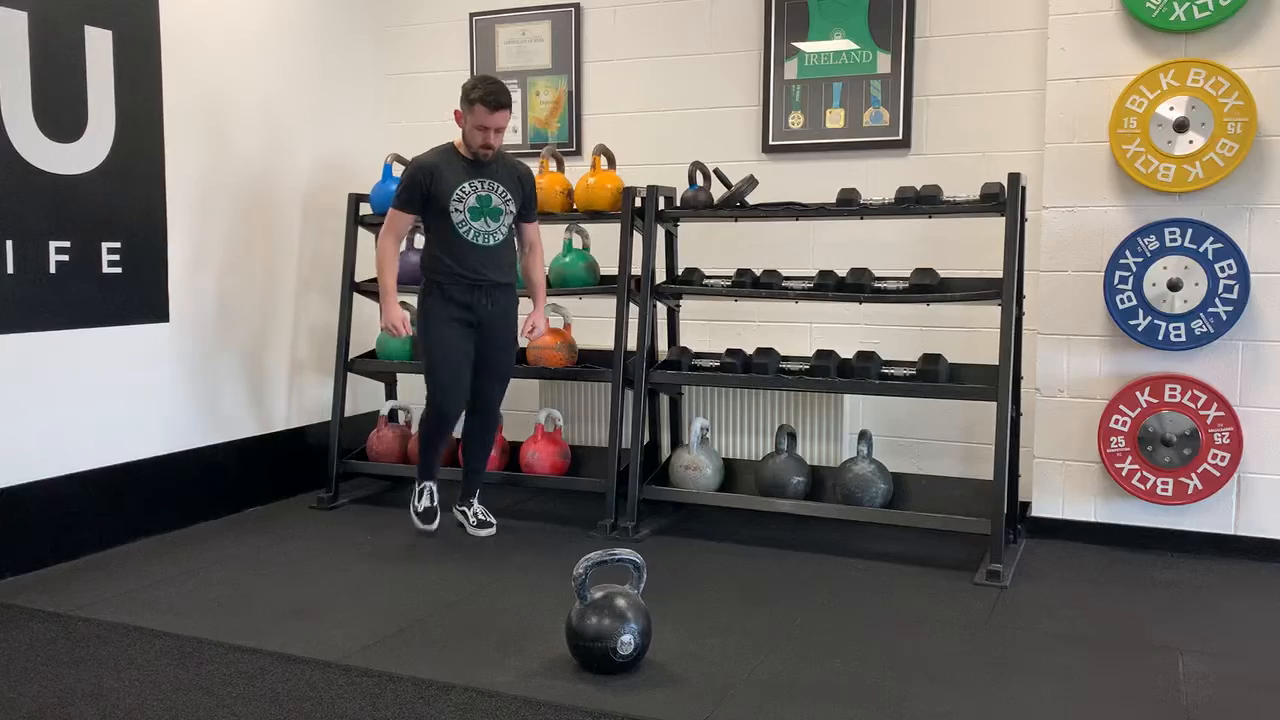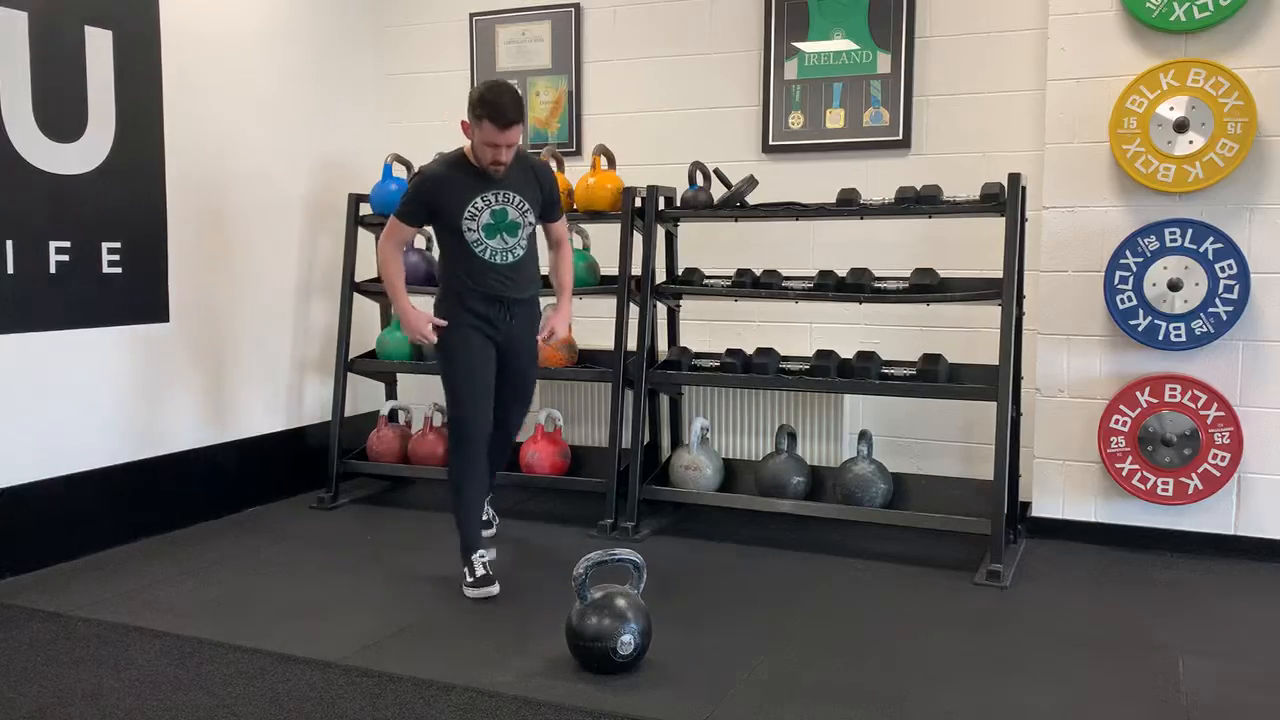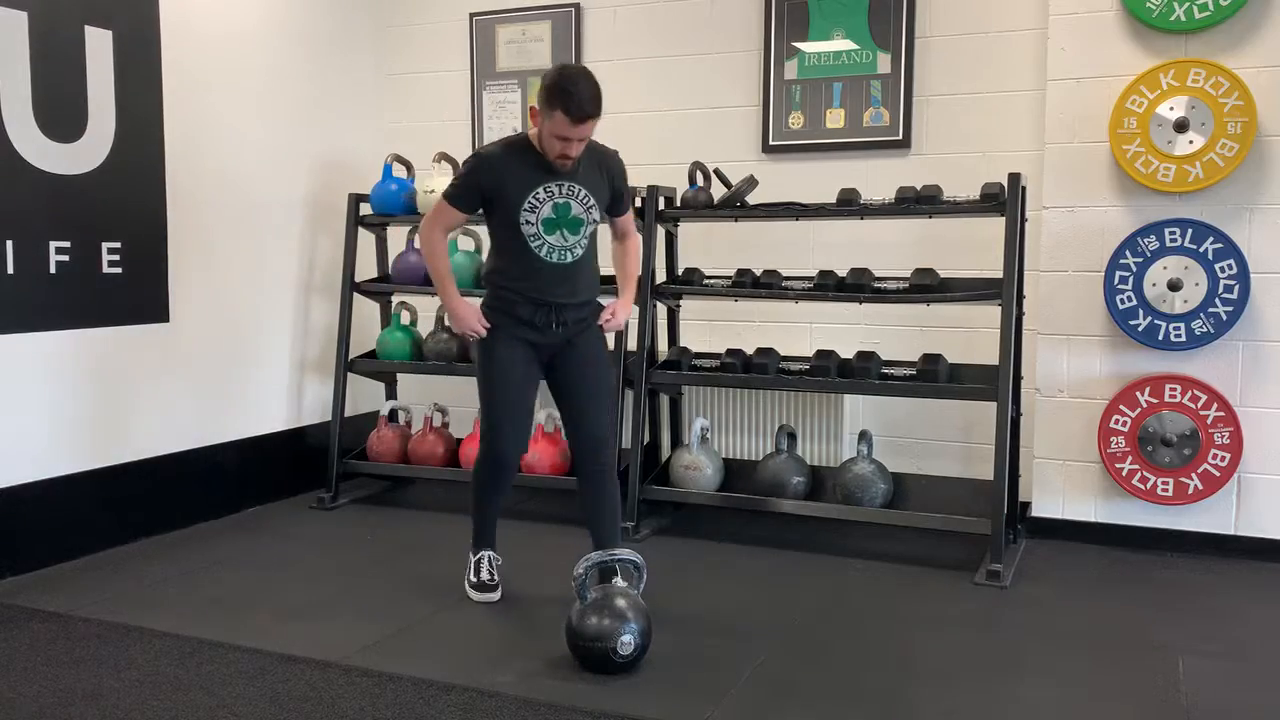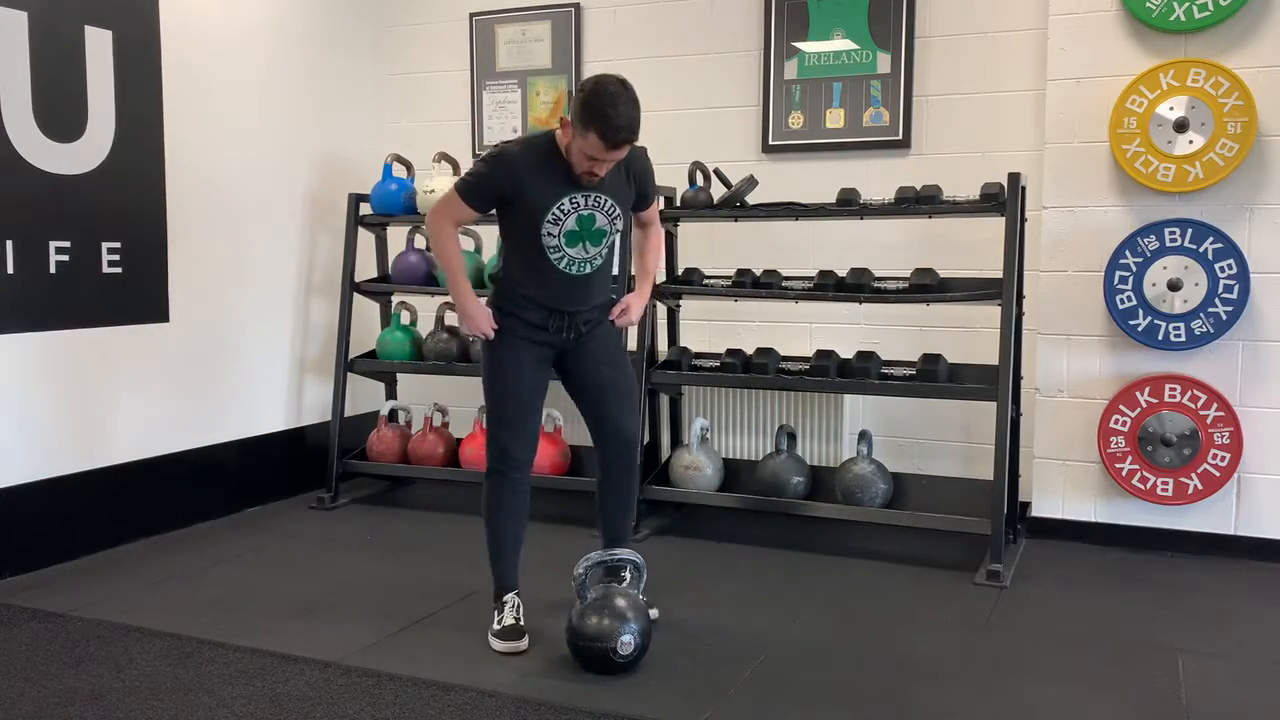
dt=0.5s
person 1, frame 1
left shoulder: (518, 174)
right shoulder: (429, 169)
left elbow: (531, 245)
right elbow: (390, 236)
left wrist: (539, 304)
right wrist: (390, 302)
left hip: (499, 307)
right hip: (445, 305)
left knee: (486, 408)
right knee: (445, 403)
left ankle: (469, 498)
right ankle: (425, 482)
person 1, frame 2
left shoulder: (537, 174)
right shoulder: (436, 179)
left elbow: (560, 241)
right elbow: (390, 243)
left wrist: (563, 305)
right wrist: (404, 309)
left hip: (522, 317)
right hip: (463, 321)
left knee: (506, 426)
right knee: (471, 429)
left ankle: (478, 498)
right ankle: (473, 553)
person 1, frame 3
left shoulder: (607, 166)
right shoulder: (493, 165)
left elbow: (626, 231)
right elbow: (434, 228)
left wrist: (626, 297)
right wrist: (454, 303)
left hip: (580, 325)
right hip: (510, 327)
left knee: (597, 449)
right knee: (502, 448)
left ankle: (611, 573)
right ankle: (483, 551)
person 1, frame 4
left shoulder: (634, 167)
right shoulder: (514, 164)
left elbow: (650, 223)
right elbow: (441, 220)
left wrist: (642, 291)
right wrist: (466, 302)
left hip: (595, 325)
right hip: (519, 329)
left knee: (623, 446)
right knee: (511, 459)
left ankle: (618, 576)
right ankle: (506, 597)
